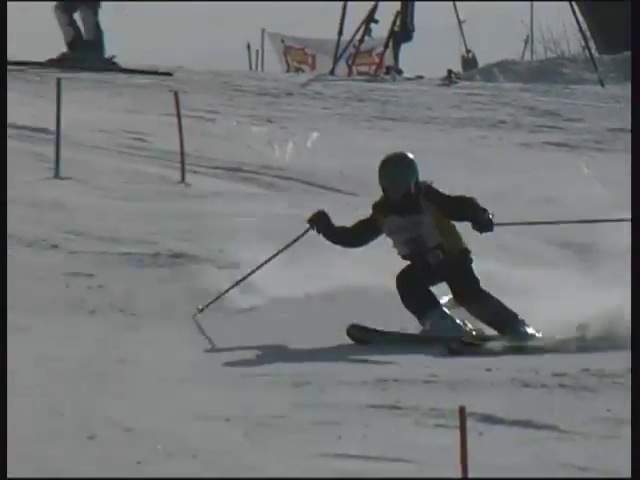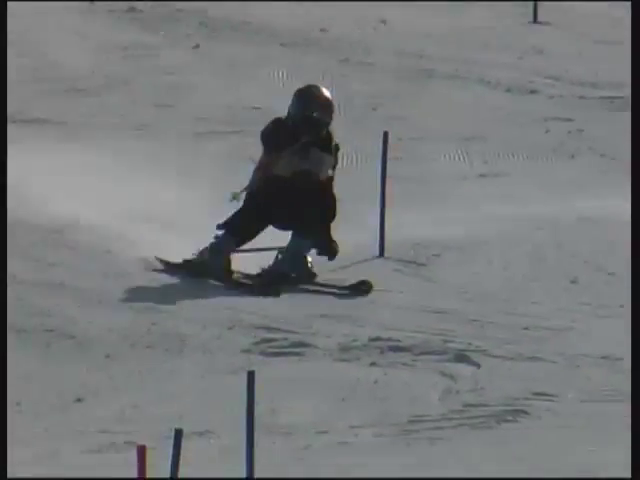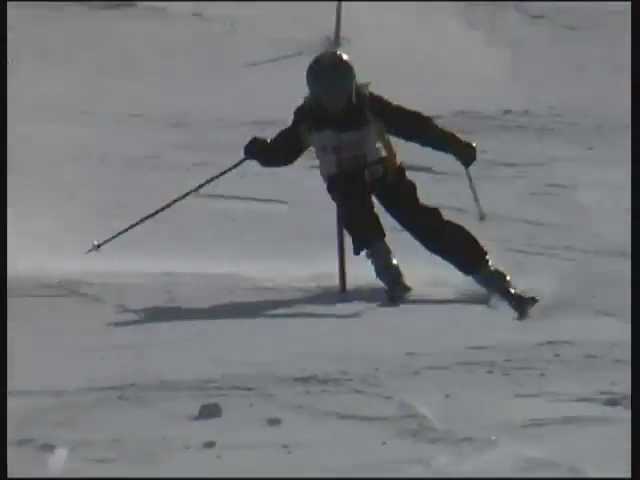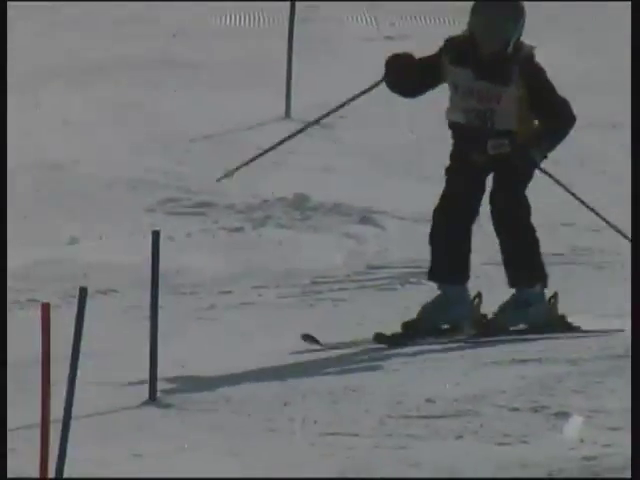
dt=1s
person 1, frame 1
left shoulder: (427, 197)
right shoulder: (383, 212)
left elbow: (460, 206)
right elbow: (356, 236)
left wrist: (479, 217)
right wrist: (326, 227)
left hip: (452, 255)
right hip: (424, 262)
left knee: (468, 293)
right knee: (406, 281)
left ankle: (517, 328)
right ankle: (442, 323)
person 1, frame 2
left shoulder: (328, 146)
right shoulder: (282, 129)
left elbow: (325, 188)
right elbow: (270, 139)
left wrist: (325, 231)
right wrist: (304, 133)
left hip: (302, 201)
right hip: (269, 192)
left knee: (323, 201)
left ankle: (294, 259)
right ankle: (215, 255)
person 1, frame 3
left shoulder: (369, 106)
right shoulder: (308, 119)
left elbow: (417, 125)
right elbow: (281, 152)
left wrist: (454, 145)
right wrist: (261, 150)
left hip: (382, 171)
right hip: (344, 179)
left knee: (423, 221)
right knee: (354, 207)
left ankle: (485, 273)
right ankle: (387, 270)
person 1, frame 4
left shoulder: (523, 68)
right shoulder: (455, 54)
left elbow: (561, 116)
right elbow: (413, 82)
left wrist: (535, 148)
right wrist: (400, 71)
left hip: (512, 150)
right hip: (468, 148)
left knee: (507, 212)
right knee: (451, 215)
left ankle: (531, 297)
right ankle: (453, 298)
